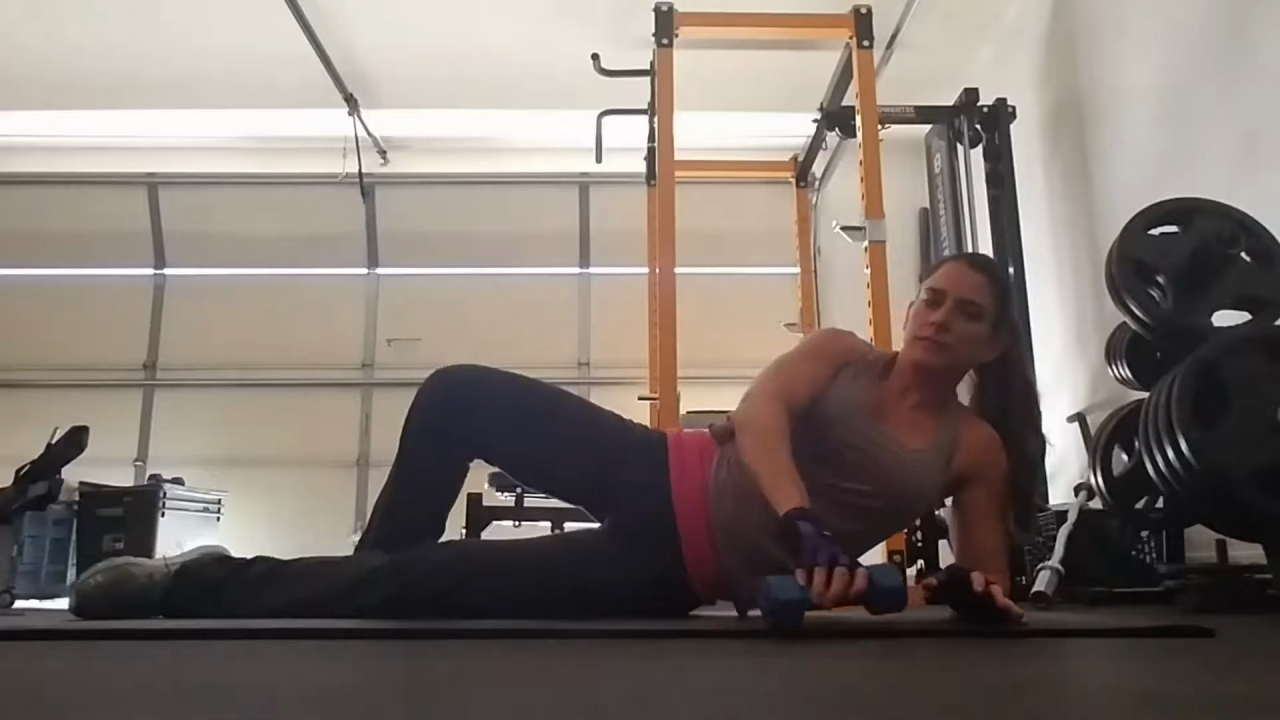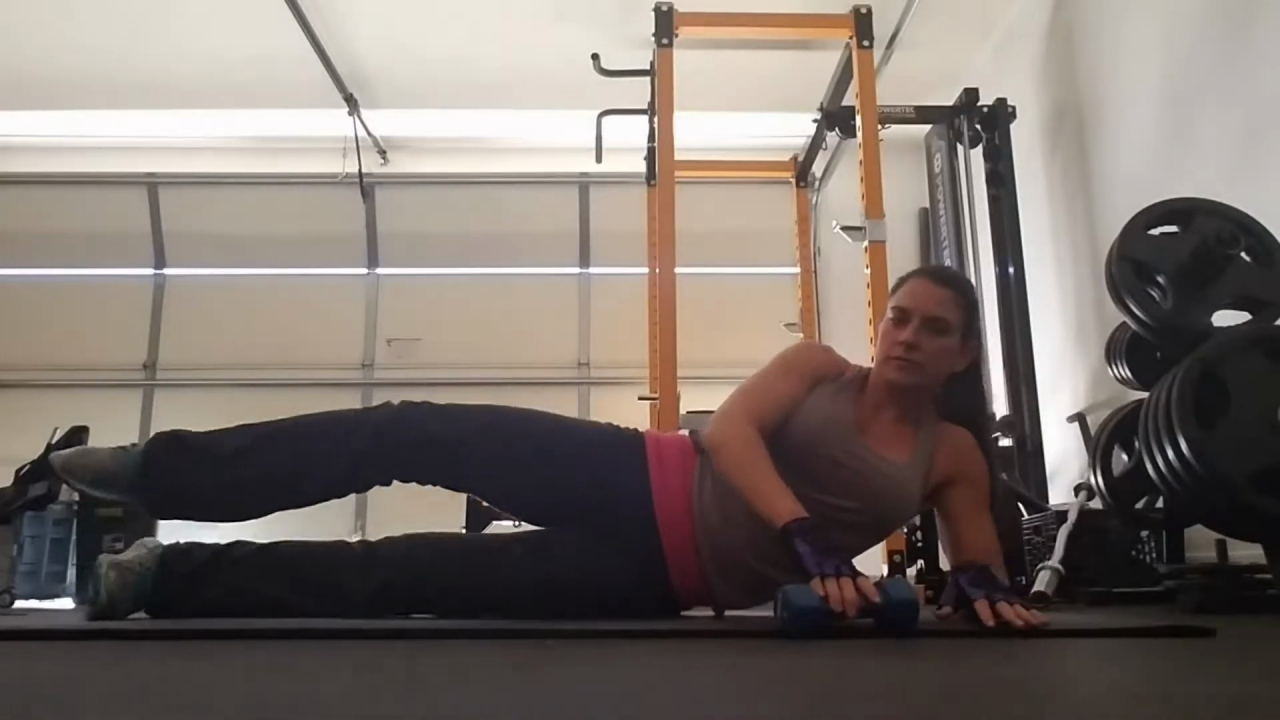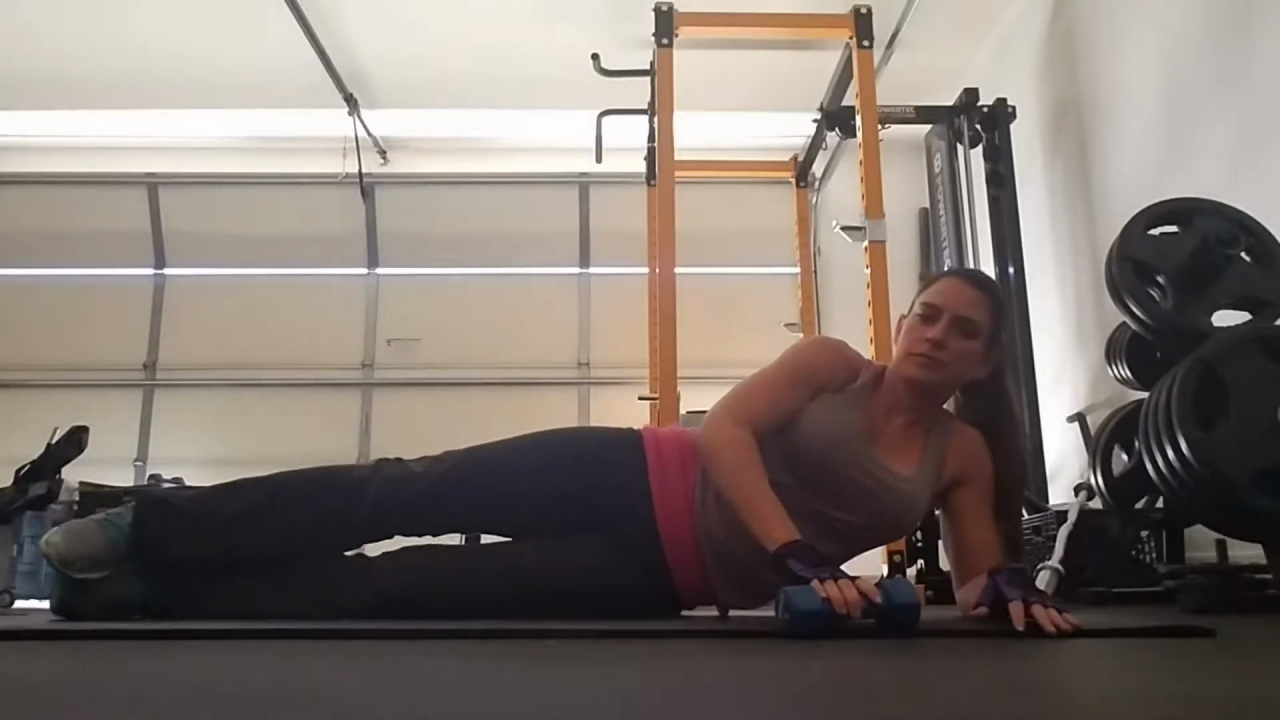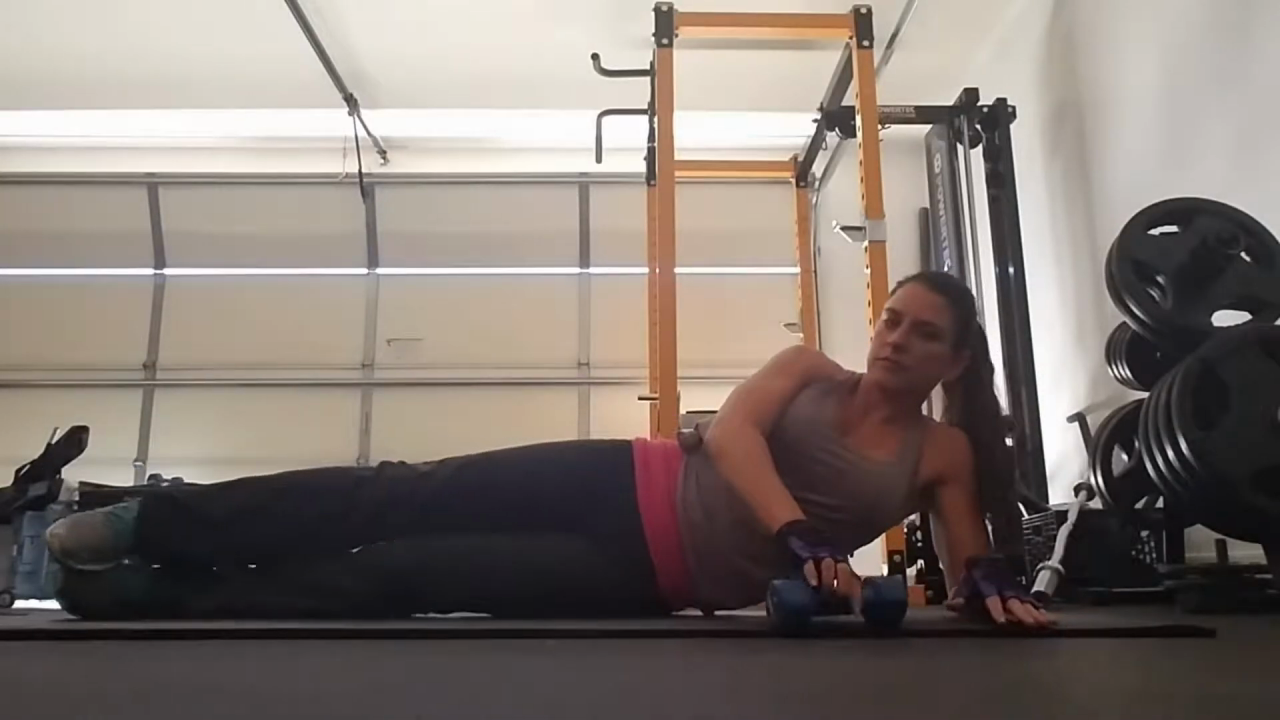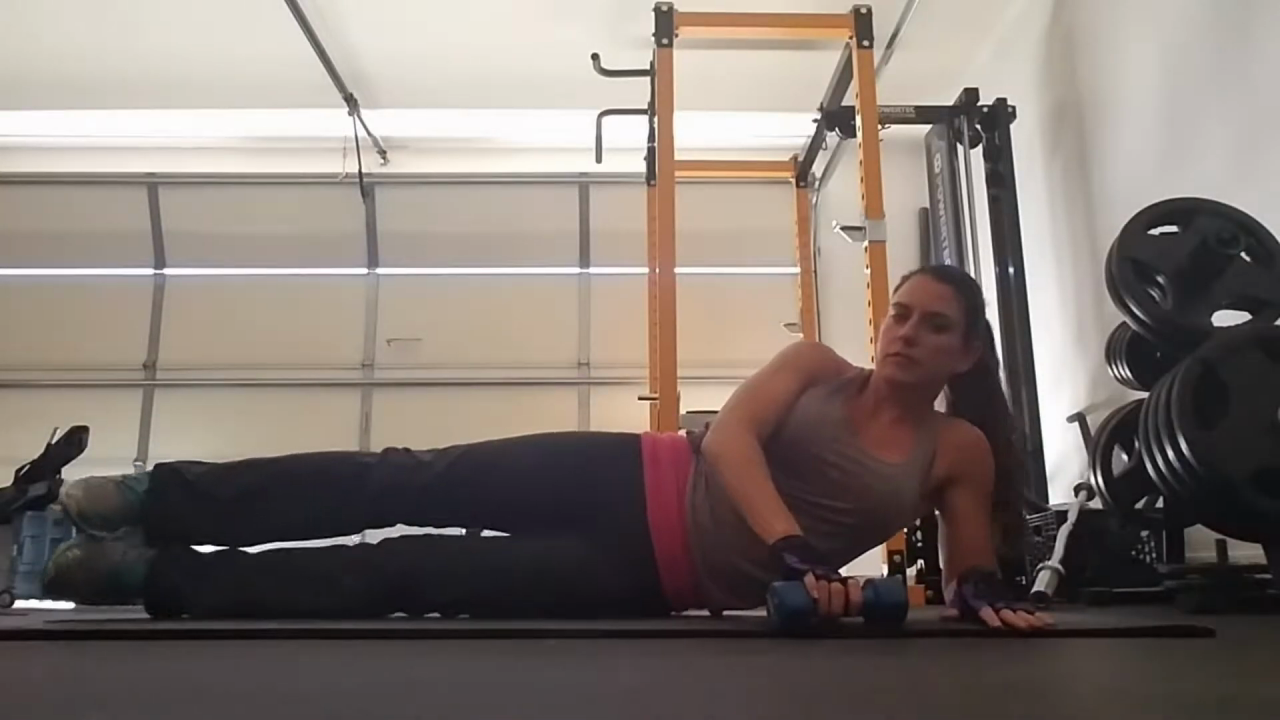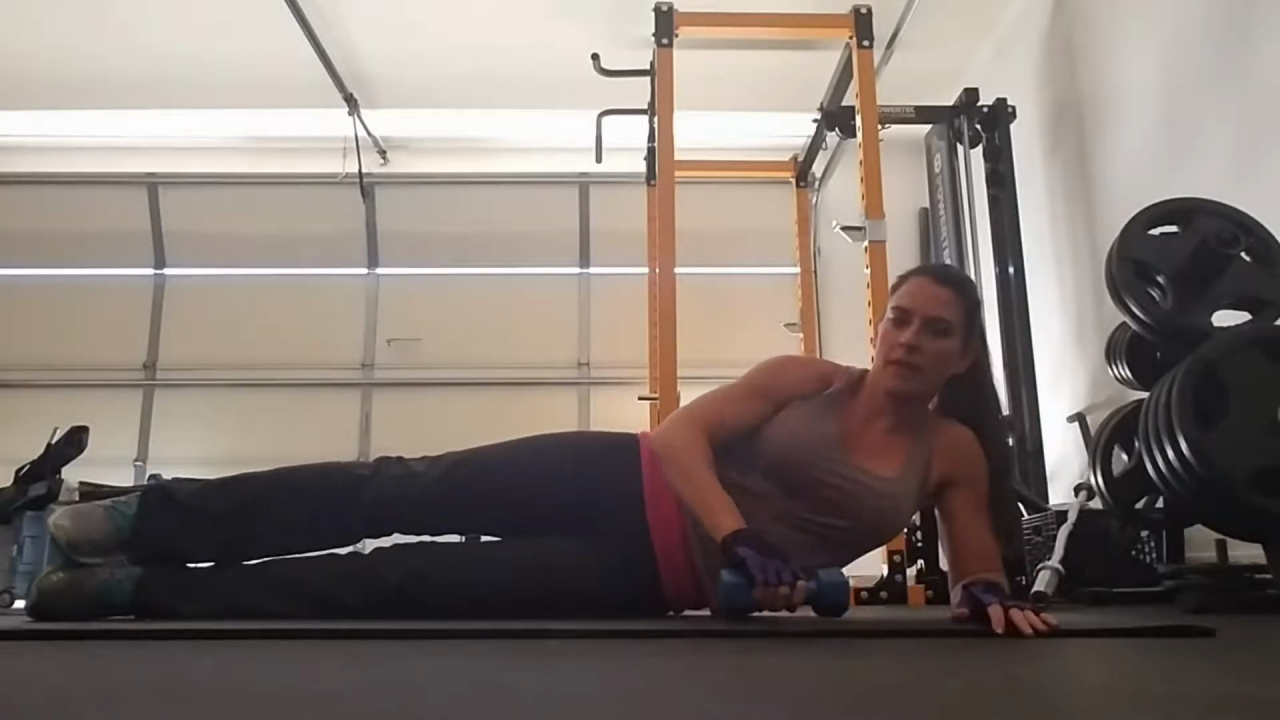
dt=0.7s
person 1, frame 1
left shoulder: (976, 449)
right shoulder: (841, 353)
left elbow: (987, 575)
right elbow: (759, 410)
left wrist: (988, 590)
right wrist: (801, 519)
left hip: (678, 574)
right hip: (661, 478)
left knee: (439, 584)
right knee: (457, 396)
left ankle: (196, 588)
right ankle: (379, 568)
person 1, frame 2
left shoulder: (954, 458)
right shoulder: (819, 366)
left elbow: (977, 567)
right elbow: (727, 429)
left wrist: (982, 588)
right wrist: (804, 536)
left hip: (657, 578)
right hip: (638, 479)
left knee: (409, 575)
right knee: (412, 435)
left ankle: (173, 578)
right ankle: (157, 470)
person 1, frame 3
left shoulder: (962, 455)
right shoulder: (831, 364)
left elbow: (979, 576)
right elbow: (722, 429)
left wrist: (1008, 586)
right wrist: (798, 555)
left hip: (660, 578)
right hip: (638, 482)
left knee: (410, 589)
right knee: (413, 494)
left ankle: (152, 591)
right ankle: (144, 530)
person 1, frame 4
left shoulder: (945, 456)
right shoulder: (809, 369)
left elbow: (966, 566)
right elbow: (729, 430)
left wrist: (989, 584)
right wrist: (800, 538)
left hip: (651, 582)
right hip: (628, 483)
left knee: (410, 575)
right knee: (409, 496)
left ankle: (157, 593)
right ankle: (149, 523)
person 1, frame 5
left shoulder: (958, 452)
right shoulder: (816, 365)
left elbow: (971, 572)
right elbow: (726, 437)
left wrist: (982, 595)
right wrist: (795, 550)
left hip: (654, 582)
right hip: (636, 481)
left knee: (413, 574)
right knee: (415, 485)
left ankle: (160, 574)
right ankle: (161, 498)
person 1, frame 6
left shoulder: (951, 456)
right shoulder: (809, 379)
left elbow: (976, 572)
right elbow: (681, 432)
left wrist: (990, 599)
right wrist: (740, 540)
left hip: (652, 584)
right hip: (627, 486)
left knee: (405, 583)
right knee: (408, 491)
left ankle: (150, 589)
right ankle: (151, 516)
